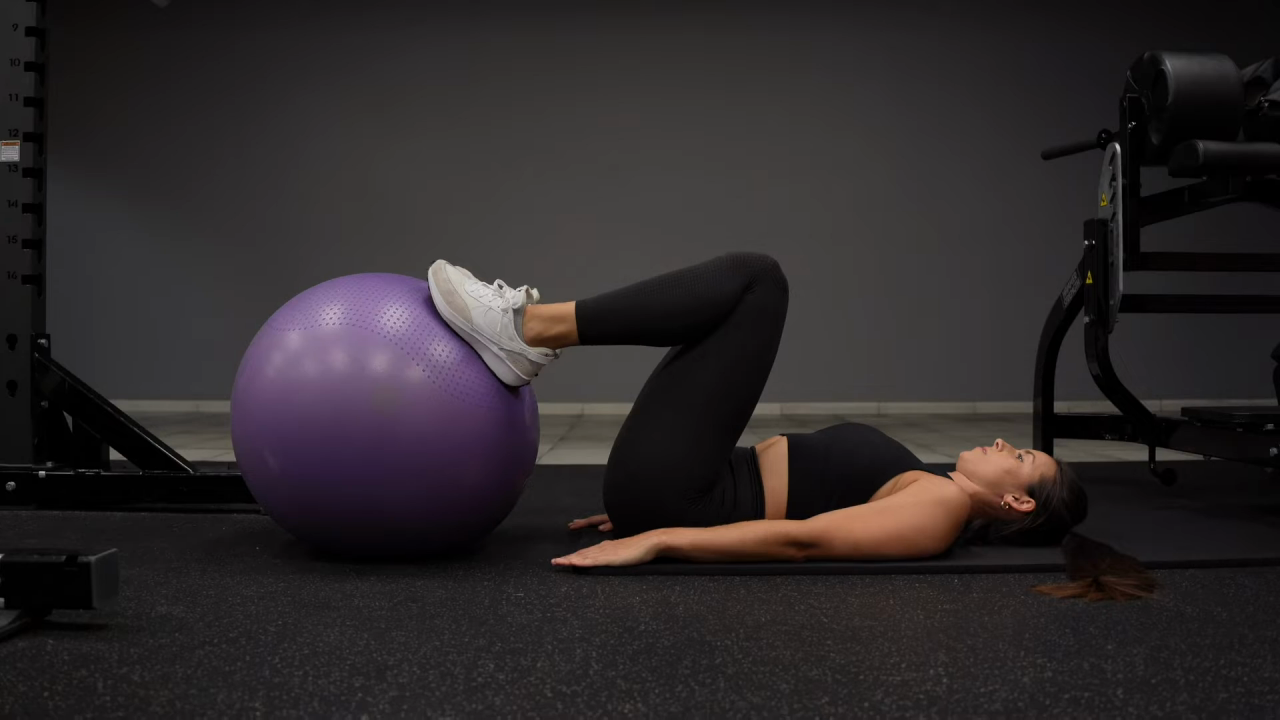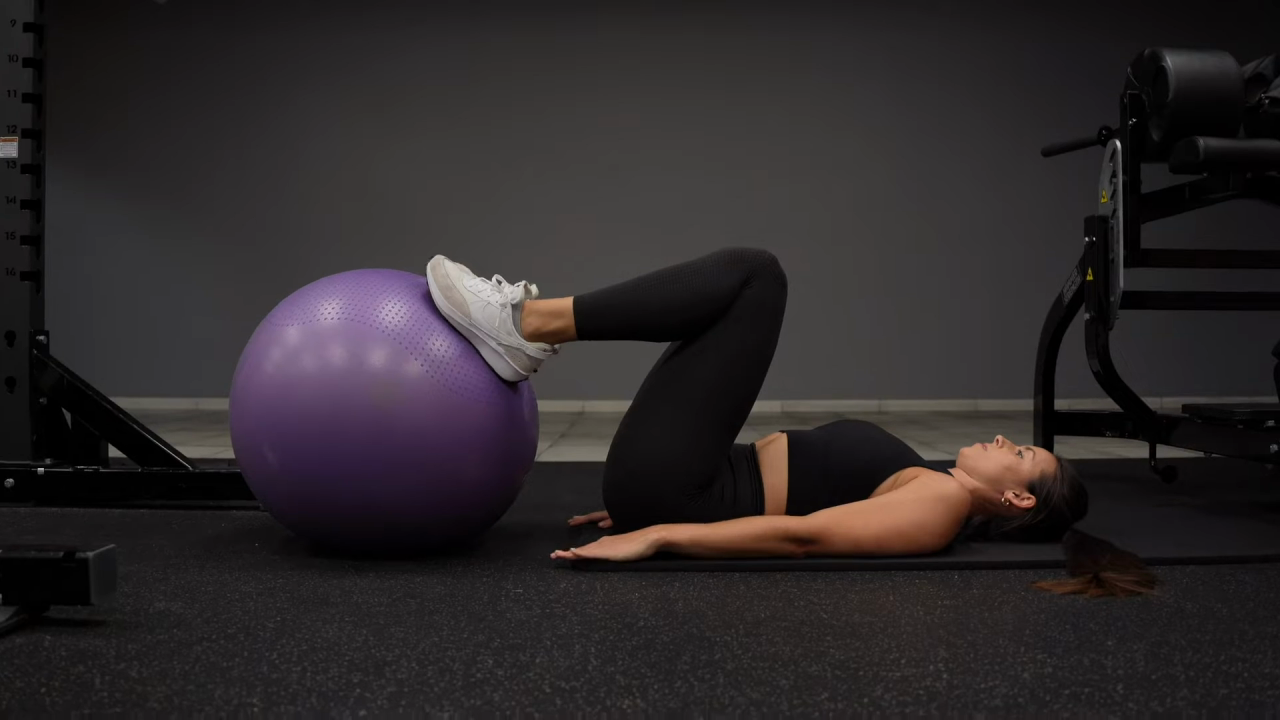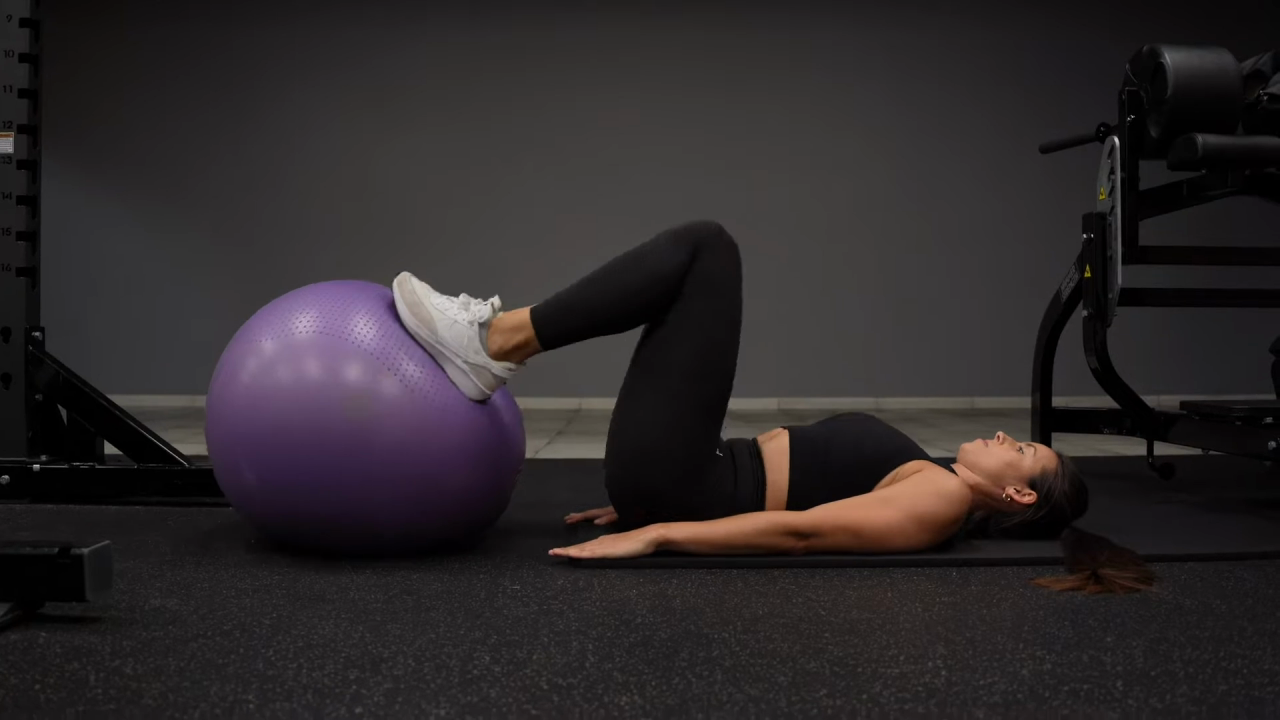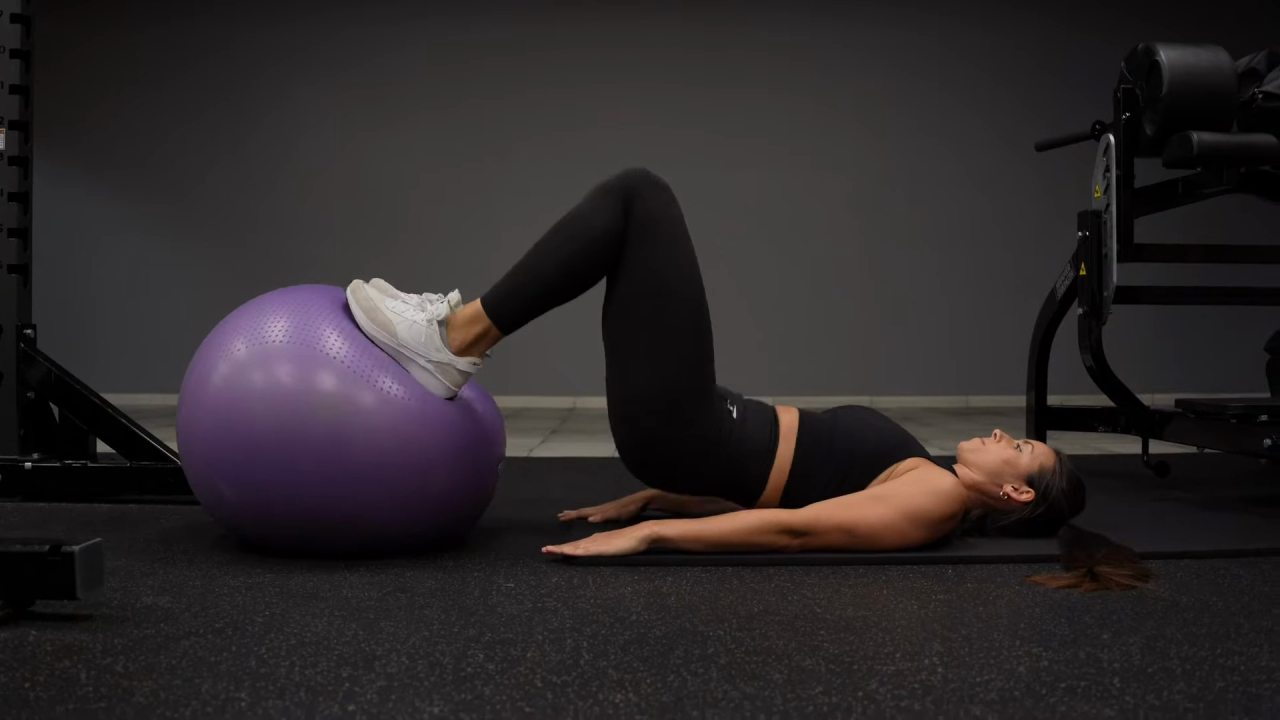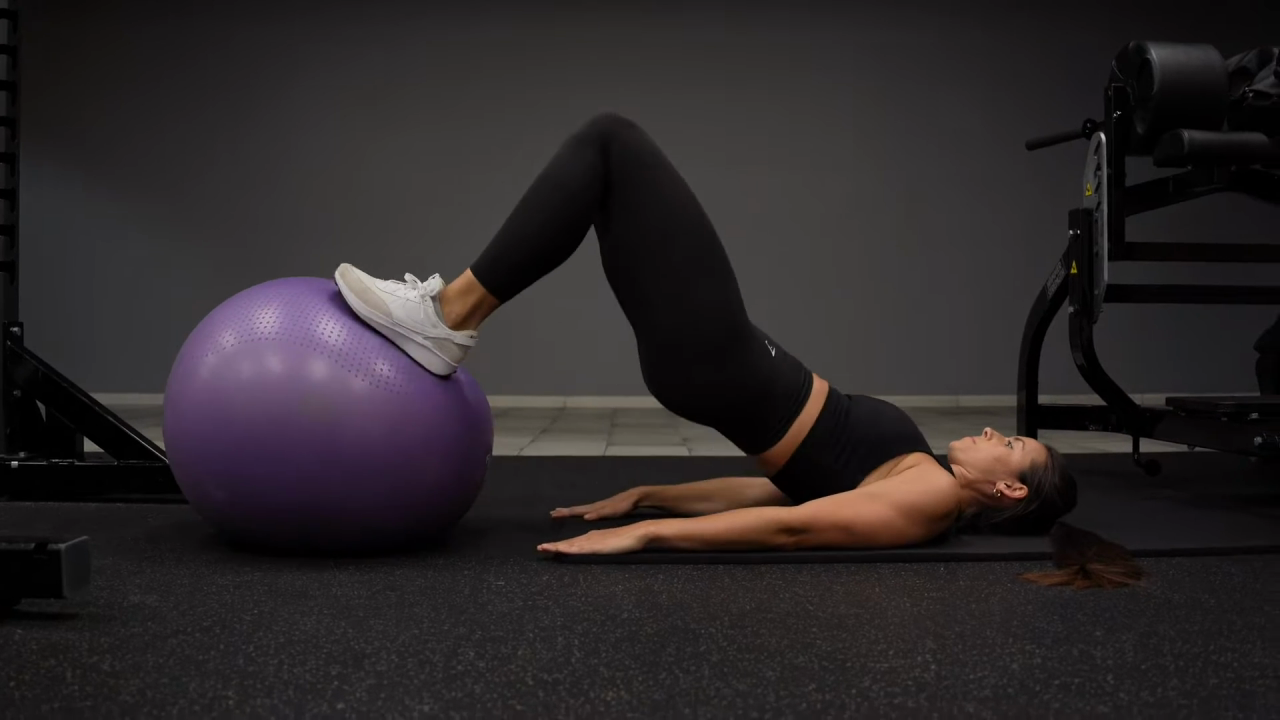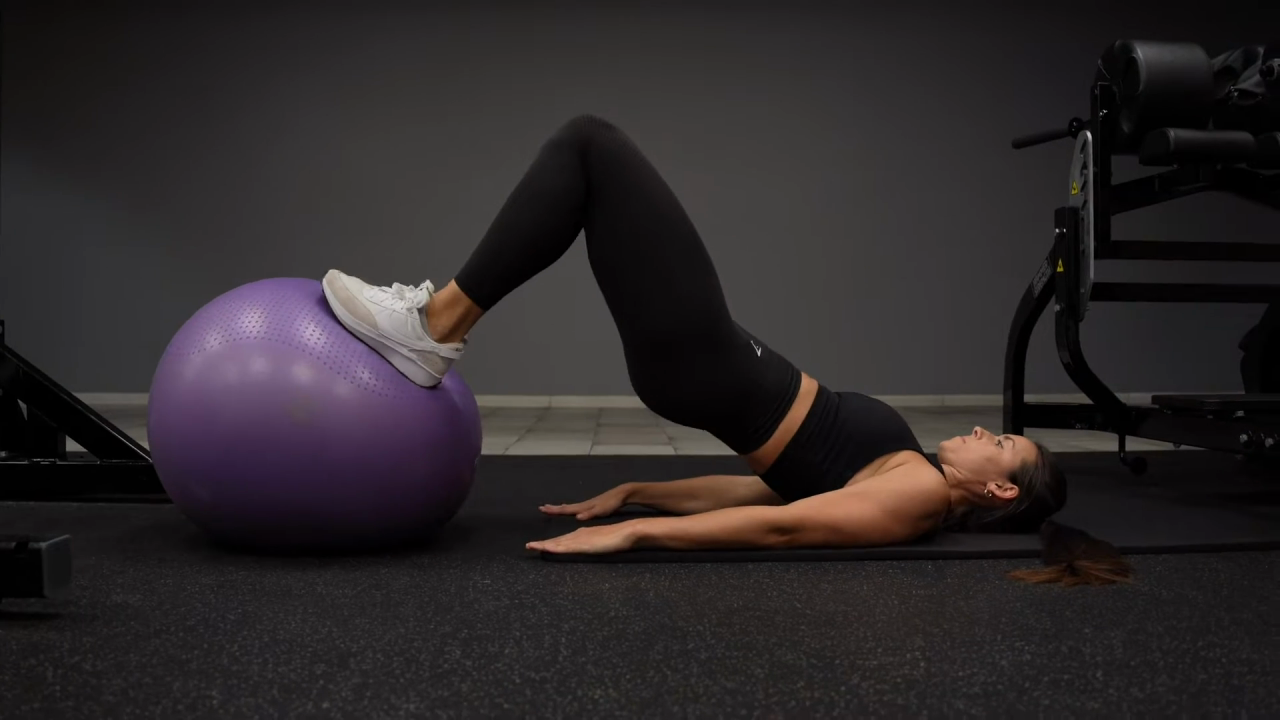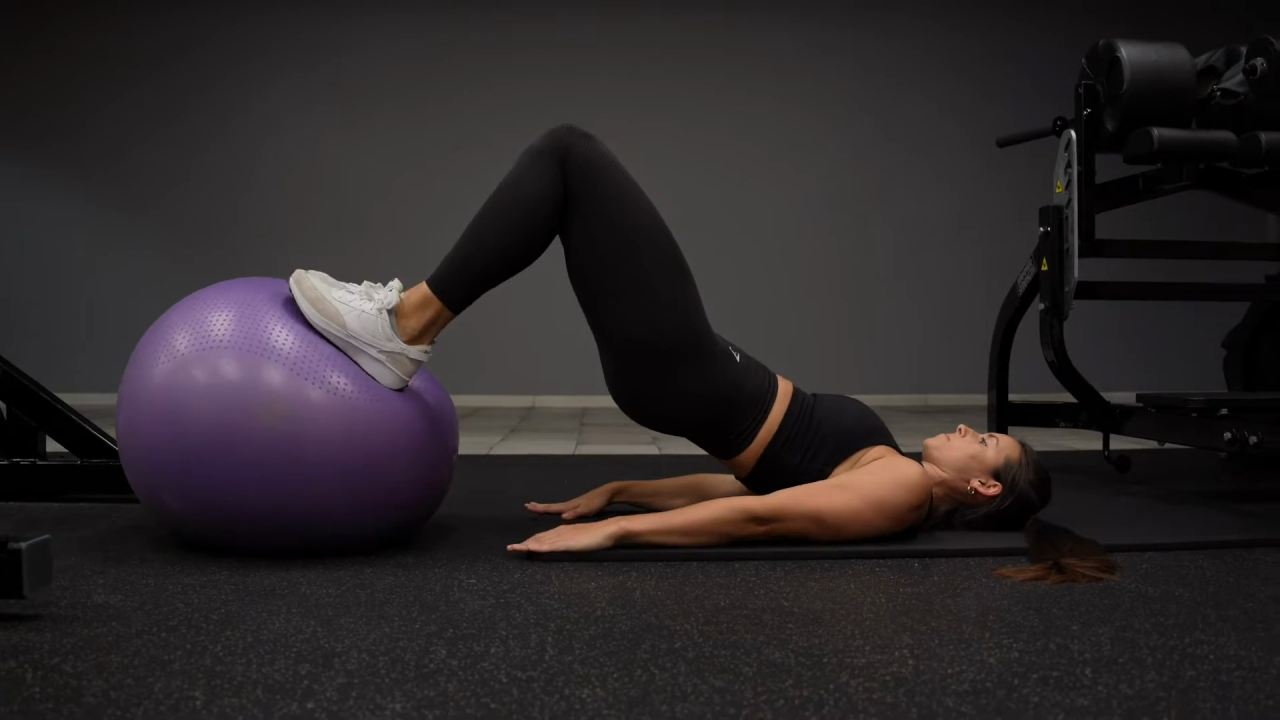
dt=0.3s
person 1, frame 1
left shoulder: (941, 510)
right shoulder: (924, 489)
left elbow: (803, 539)
left wrist: (659, 538)
right wrist: (647, 506)
left hip: (671, 490)
right hip: (677, 485)
left knee: (757, 280)
left ankle: (529, 330)
right ankle: (529, 333)
person 1, frame 2
left shoulder: (940, 507)
right shoulder: (927, 486)
left elbow: (804, 535)
left wrist: (661, 533)
right wrist: (643, 506)
left hip: (669, 489)
right hip: (674, 484)
left knee: (757, 276)
left ankle: (528, 326)
right ankle: (526, 327)
person 1, frame 3
left shoulder: (941, 500)
right shoulder: (922, 482)
left elbow: (801, 530)
left wrist: (656, 533)
right wrist: (648, 500)
left hip: (669, 478)
right hip: (682, 473)
left knee: (707, 248)
right knee: (704, 257)
left ankle: (495, 344)
right ankle: (496, 340)
person 1, frame 4
left shoulder: (937, 502)
right shoulder: (927, 483)
left elbow: (796, 529)
left wrist: (649, 534)
right wrist: (645, 498)
left hip: (685, 434)
right hip: (697, 440)
left knee: (638, 194)
right knee: (635, 207)
left ankle: (455, 341)
right ankle: (456, 336)
person 1, frame 5
left shoulder: (931, 498)
right shoulder: (924, 483)
left elbow: (791, 525)
left wrist: (646, 533)
left hip: (712, 360)
right hip: (720, 364)
left knee: (611, 140)
right knee: (611, 156)
left ankle: (451, 315)
right ankle: (450, 311)
person 1, frame 6
left shoulder: (921, 497)
right shoulder: (913, 480)
left elbow: (780, 525)
left wrist: (632, 534)
left hip: (696, 363)
right hip: (705, 367)
left knee: (588, 141)
right knee: (592, 163)
left ankle: (435, 325)
right ankle: (437, 315)
person 1, frame 7
left shoulder: (903, 490)
right shoulder: (894, 479)
left elbow: (759, 516)
left wrist: (615, 532)
left hip: (676, 371)
right hip: (685, 375)
left knee: (569, 151)
right knee: (569, 173)
left ankle: (407, 326)
right ankle: (407, 320)
